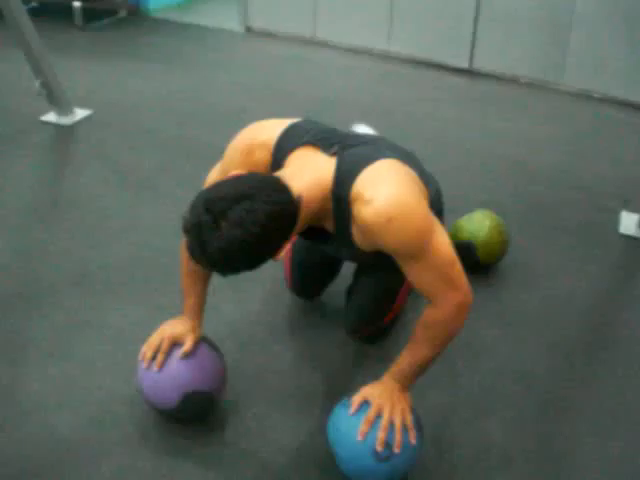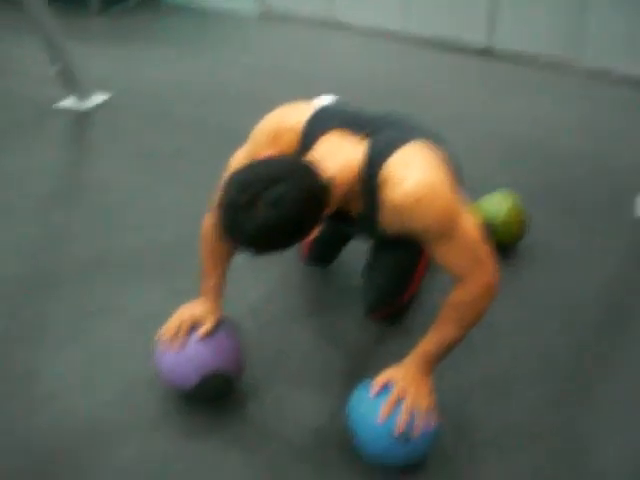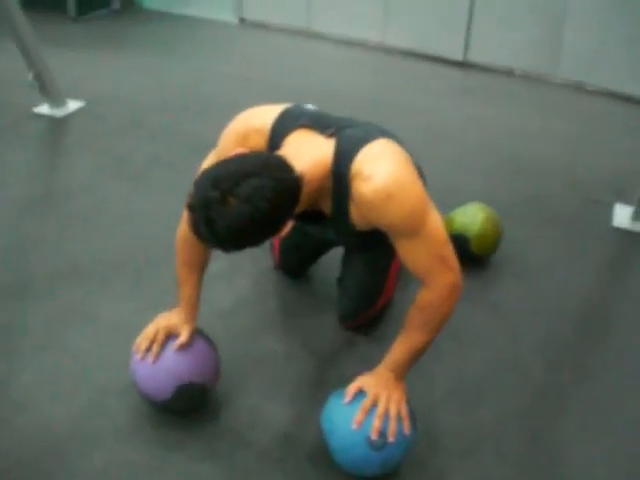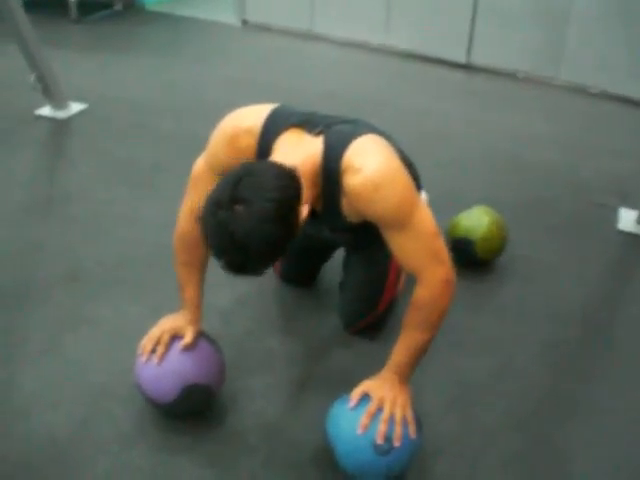
dt=0.4s
person 1, frame 1
left shoulder: (384, 208)
right shoulder: (255, 148)
left elbow: (453, 298)
right elbow: (202, 229)
left wrist: (395, 383)
right wrist: (190, 317)
left hip: (408, 225)
right hip: (329, 216)
left knee: (364, 328)
right knee: (302, 288)
person 1, frame 2
left shoulder: (413, 190)
right shoulder: (281, 131)
left elbow: (480, 278)
right elbow: (224, 206)
left wrist: (419, 365)
right wrist: (209, 299)
left hip: (409, 206)
left knee: (382, 307)
right knee: (315, 255)
person 1, frame 3
left shoulder: (381, 184)
right shoulder: (249, 132)
left elbow: (444, 280)
right elbow: (198, 212)
left wrist: (390, 373)
right wrist: (185, 310)
left hip: (378, 221)
left knee: (355, 316)
right knee: (287, 266)
person 1, frame 4
left shoulder: (370, 178)
right shoulder: (237, 136)
left elbow: (438, 277)
right elbow: (193, 216)
left wrist: (395, 377)
right wrist: (189, 311)
left hip: (377, 216)
right hip: (317, 199)
left knee: (359, 319)
right knee: (292, 276)
left ankle: (412, 211)
